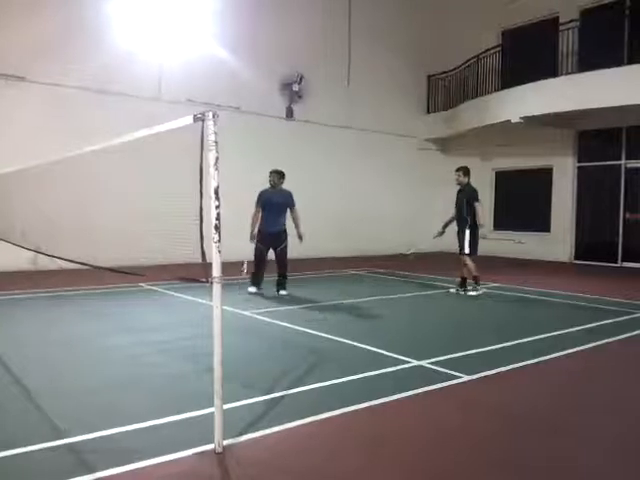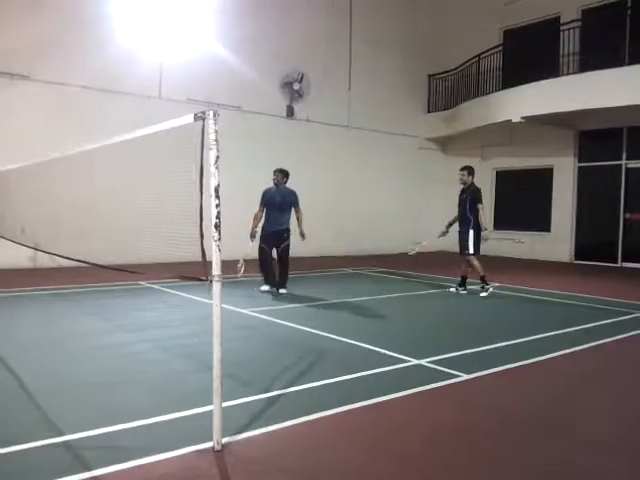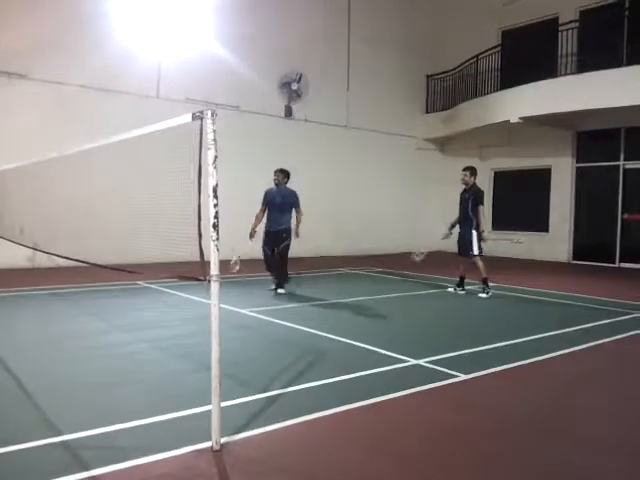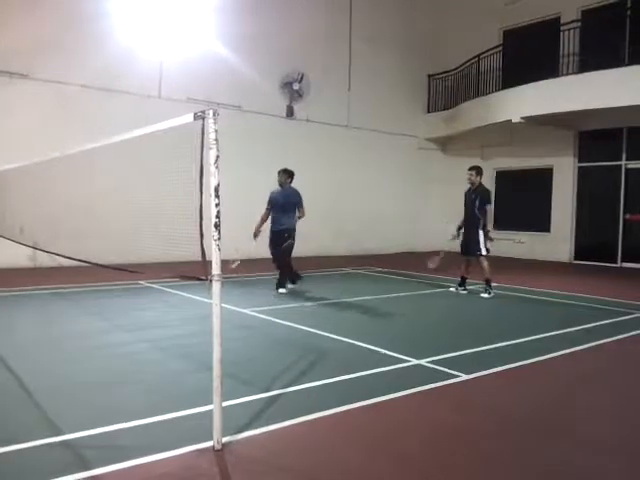
dt=0.1s
person 1, frame 1
left shoulder: (470, 191)
right shoulder: (461, 191)
left elbow: (478, 207)
right elbow: (457, 213)
left wrist: (481, 225)
right wrist: (445, 226)
left hip: (468, 229)
right hip: (463, 228)
left knee: (465, 257)
right knee: (465, 257)
left ankle: (476, 285)
right ankle: (462, 286)
person 1, frame 2
left shoulder: (475, 190)
right shoulder: (463, 191)
left elbow: (480, 210)
left wrist: (483, 228)
right wrist: (448, 226)
left hip: (471, 229)
right hip: (464, 229)
left knee: (470, 256)
right knee: (465, 257)
left ankle: (485, 284)
right ankle: (462, 285)
person 1, frame 3
left shoulder: (477, 191)
right shoulder: (464, 192)
left elbow: (481, 212)
left wrist: (482, 231)
right wrist: (451, 227)
left hip: (472, 230)
right hip: (464, 229)
left knee: (475, 257)
right knee: (463, 257)
left ankle: (486, 286)
right ankle: (460, 285)
person 1, frame 4
left shoulder: (484, 191)
right shoulder: (468, 192)
left elbow: (488, 211)
left wrist: (488, 230)
right wrist: (459, 228)
left hip: (479, 230)
right hip: (467, 230)
left knee: (481, 257)
right knee: (466, 257)
left ankle: (489, 287)
right ankle: (462, 285)
person 2, frame 1
left shoulder: (287, 195)
right shoulder: (264, 194)
left elbow: (294, 213)
right elbow: (257, 213)
left wrist: (298, 230)
right wrist: (253, 230)
left hip: (280, 232)
right hip: (264, 232)
left knee: (282, 261)
right knee: (259, 259)
left ankle: (281, 287)
right ankle: (255, 285)
person 2, frame 2
left shoulder: (291, 194)
right shoulder: (267, 192)
left elbow: (298, 212)
right elbow: (260, 211)
left wrist: (301, 228)
right wrist: (253, 227)
left hip: (283, 231)
right hip: (267, 230)
left knee: (283, 259)
right knee: (264, 258)
left ankle: (281, 285)
right ankle: (269, 282)
person 2, frame 3
left shoulder: (291, 194)
right shoulder: (269, 192)
left elbow: (298, 212)
right elbow: (261, 212)
left wrist: (297, 227)
right wrist: (254, 227)
left hip: (284, 231)
right hip: (269, 231)
left knee: (282, 259)
right knee: (268, 258)
left ankle: (280, 285)
right ankle: (281, 279)
person 2, frame 4
left shoulder: (294, 193)
right shoulder: (274, 193)
left elbow: (302, 213)
right elbow: (267, 212)
left wrist: (292, 221)
right wrist: (258, 227)
left hip: (287, 231)
right hip: (275, 230)
left knee: (284, 258)
right knee: (277, 259)
left ankle: (281, 285)
right ankle: (294, 277)
